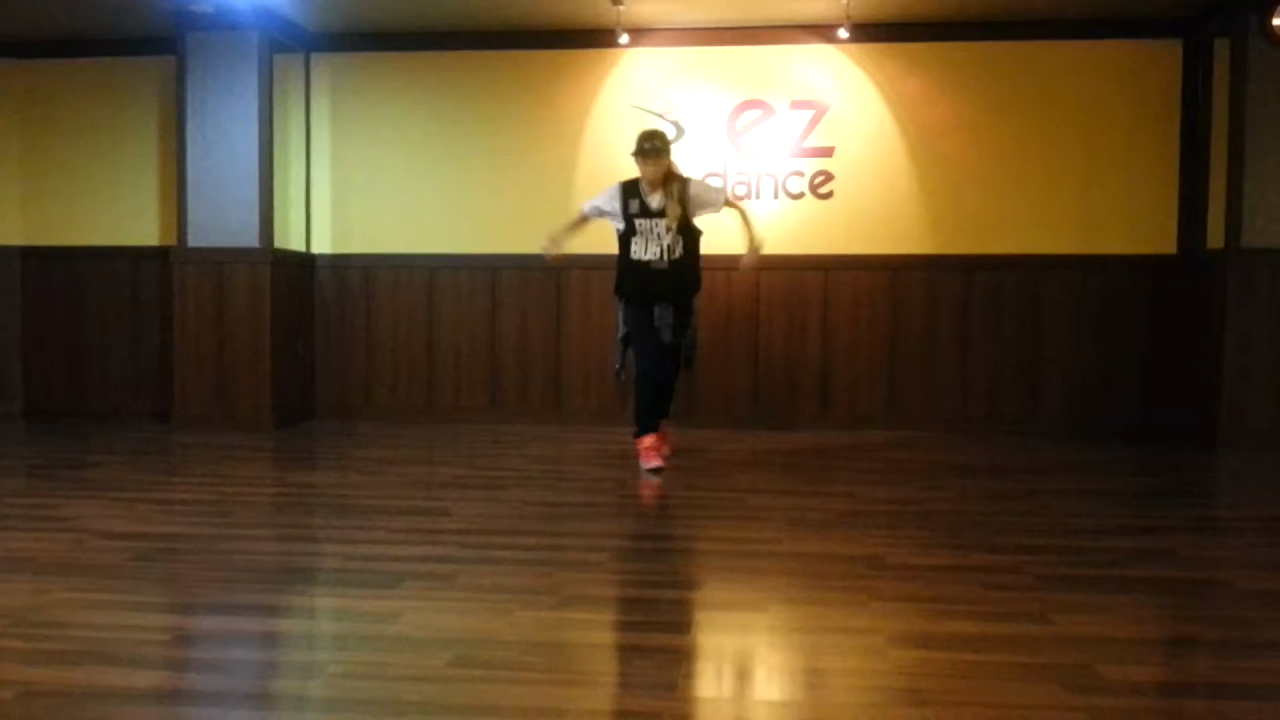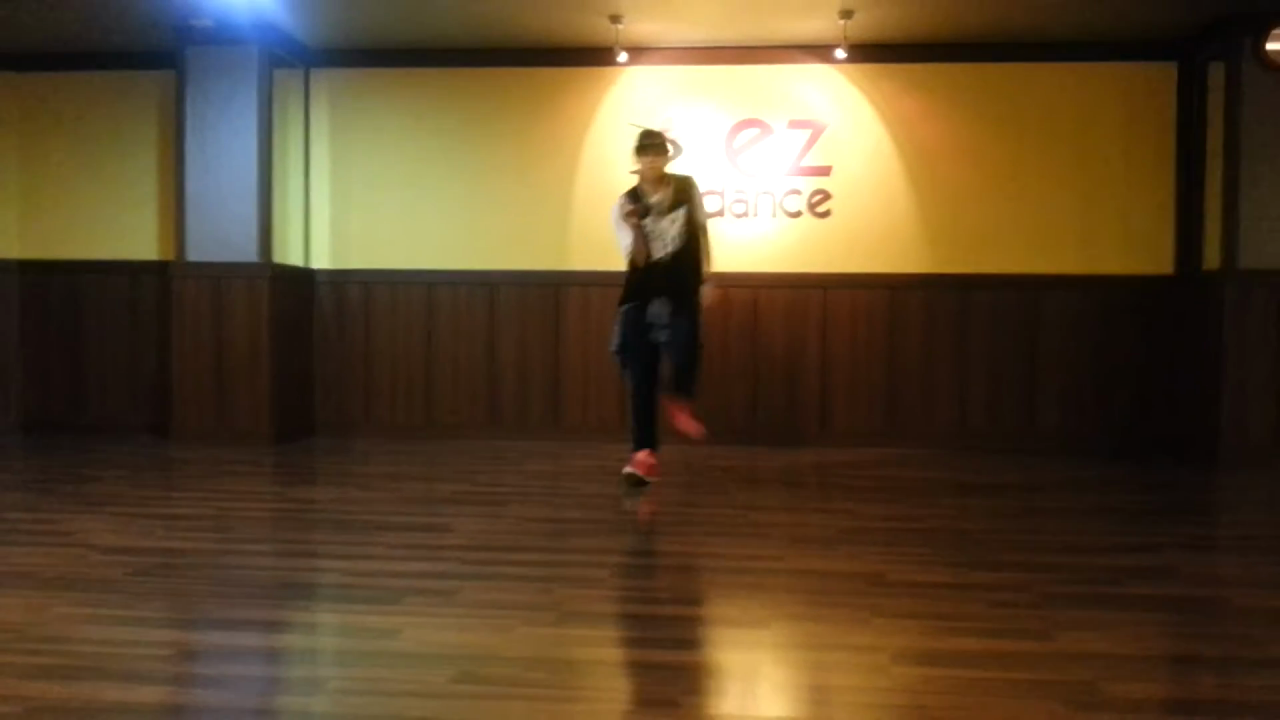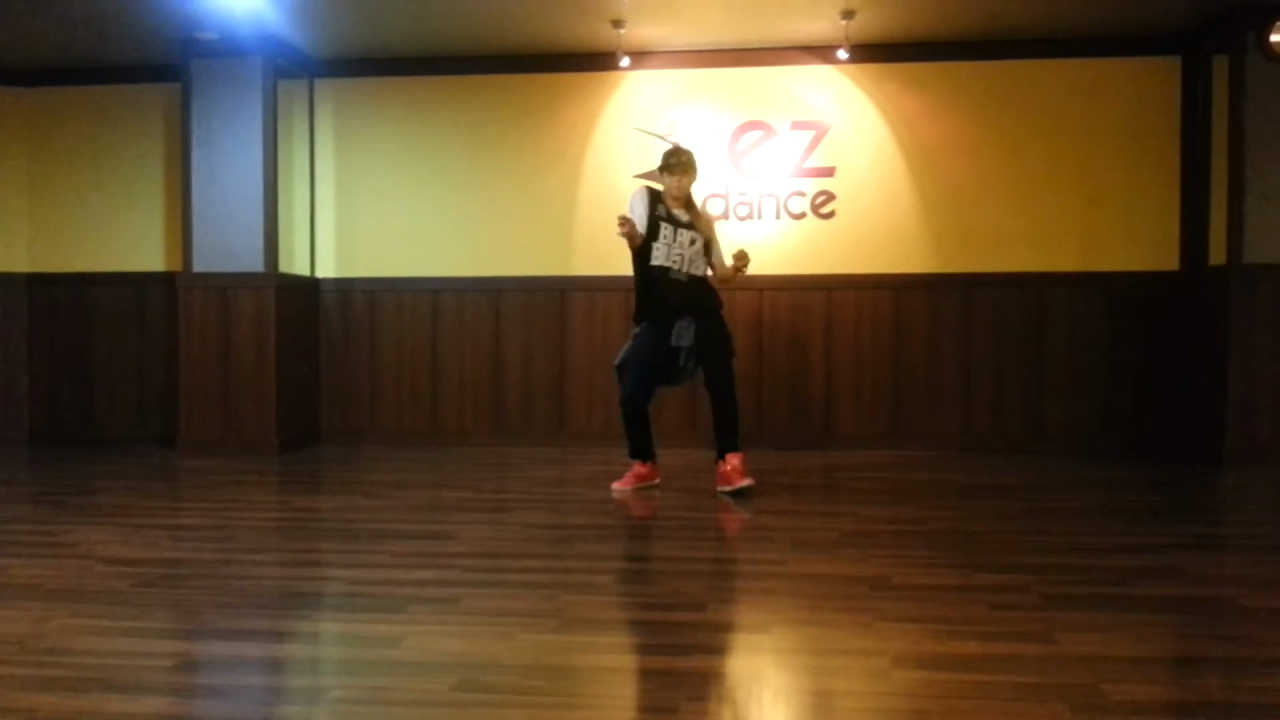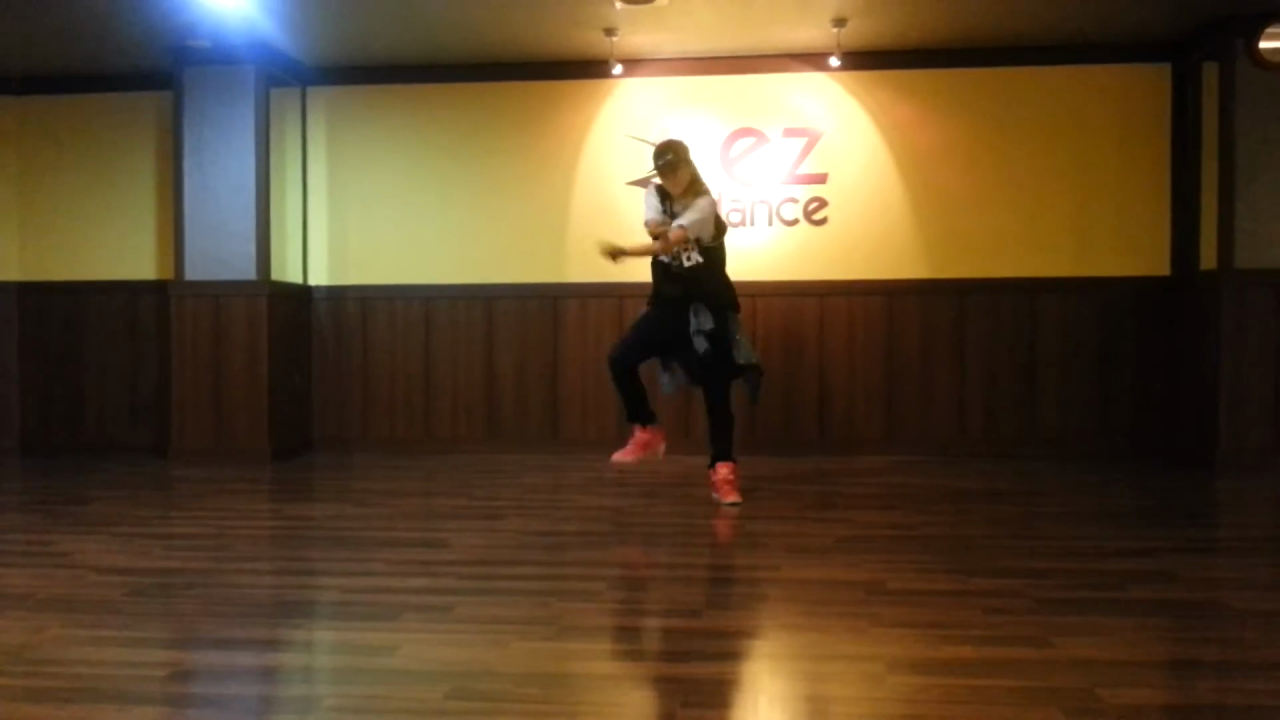
dt=0.3s
person 1, frame 1
left shoulder: (687, 189)
right shoulder: (622, 193)
left elbow: (730, 200)
right elbow: (589, 211)
left wrist: (751, 235)
right wrist: (560, 235)
left hip: (675, 294)
right hip: (637, 294)
left knee: (669, 365)
right knee: (647, 363)
left ankle: (658, 424)
right ankle: (647, 440)
person 1, frame 2
left shoulder: (687, 189)
right shoulder: (627, 203)
left elbow: (701, 230)
right elbow: (637, 258)
left wrist: (706, 279)
right wrist: (634, 228)
left hip: (681, 293)
right hip: (641, 298)
left knee: (685, 350)
right knee: (642, 377)
left ankle: (678, 401)
right ankle: (644, 457)
person 1, frame 3
left shoulder: (703, 222)
right shoulder: (645, 198)
left elbow: (718, 275)
right elbow: (636, 234)
left wrist: (735, 268)
right wrist: (628, 233)
left hip: (703, 314)
right hip: (657, 316)
left knee: (722, 387)
right knee: (632, 394)
left ankle: (731, 466)
right ankle: (643, 466)
person 1, frame 4
left shoulder: (704, 203)
right shoulder: (655, 196)
left elbow: (669, 242)
right elbow: (655, 230)
left wrist: (624, 251)
right wrist: (658, 230)
left hip: (710, 306)
right hip: (668, 304)
left knee: (716, 391)
right knee: (620, 358)
left ankle: (723, 474)
right ankle: (646, 431)
